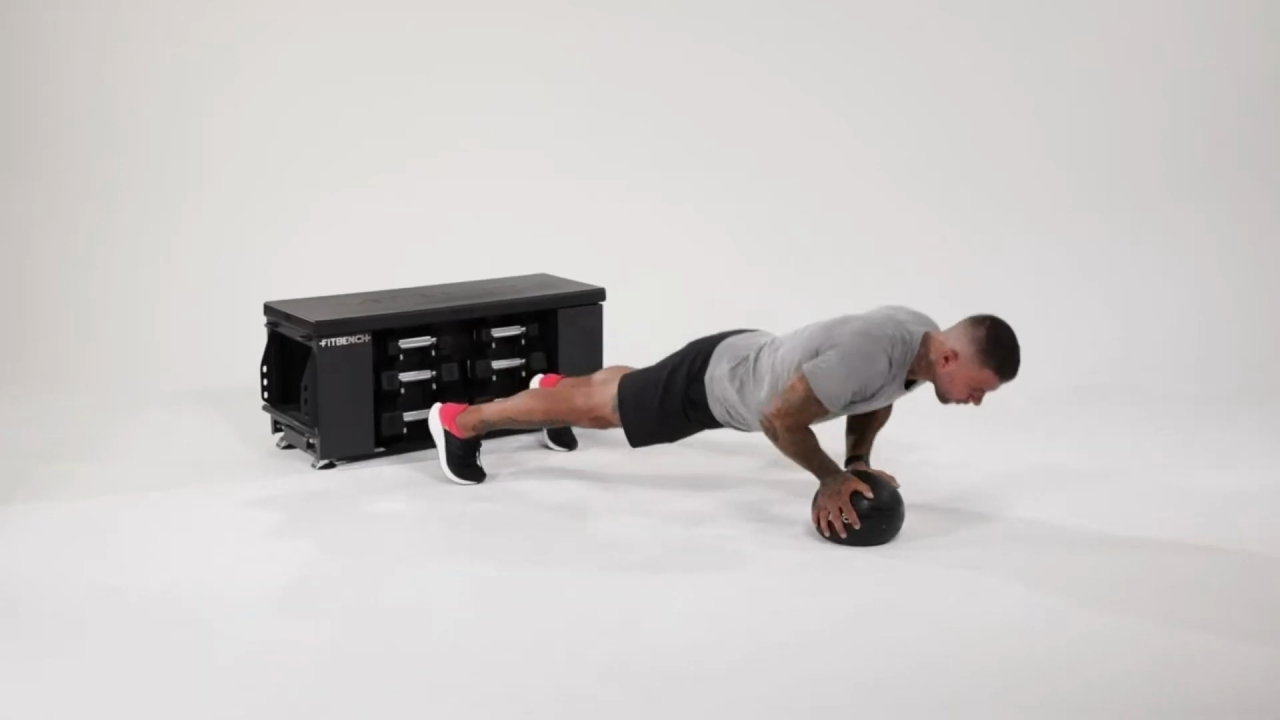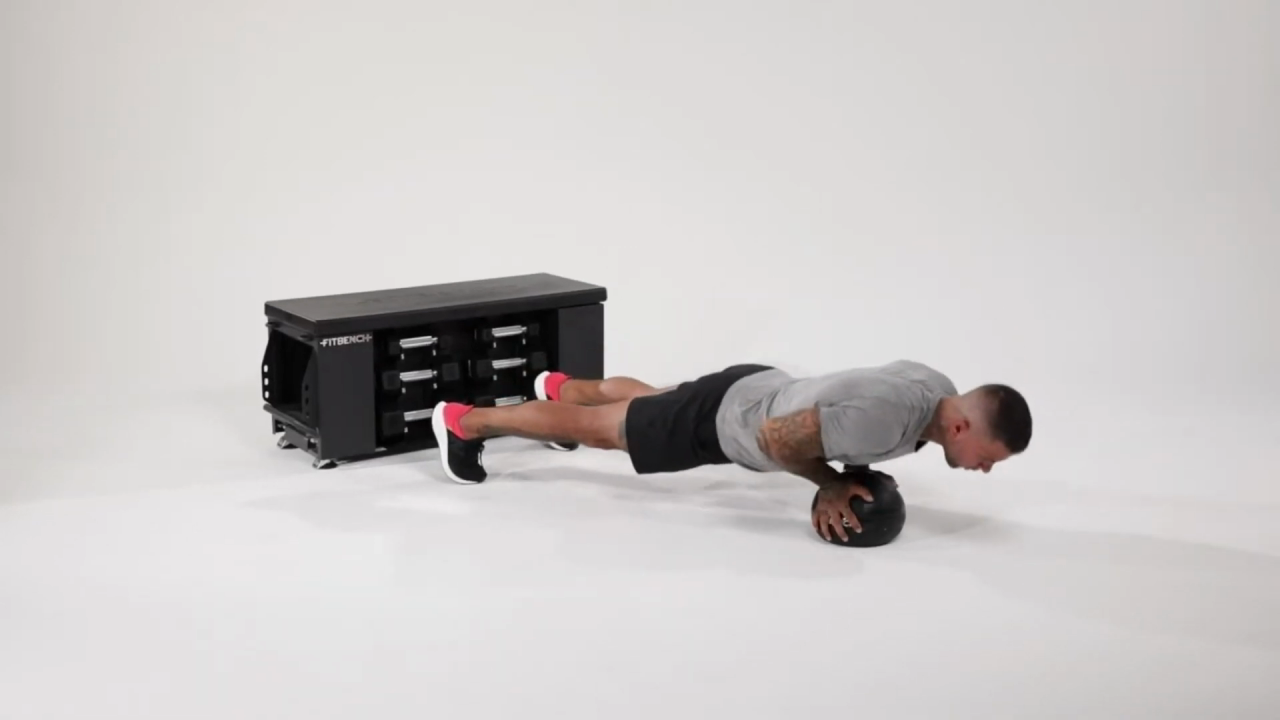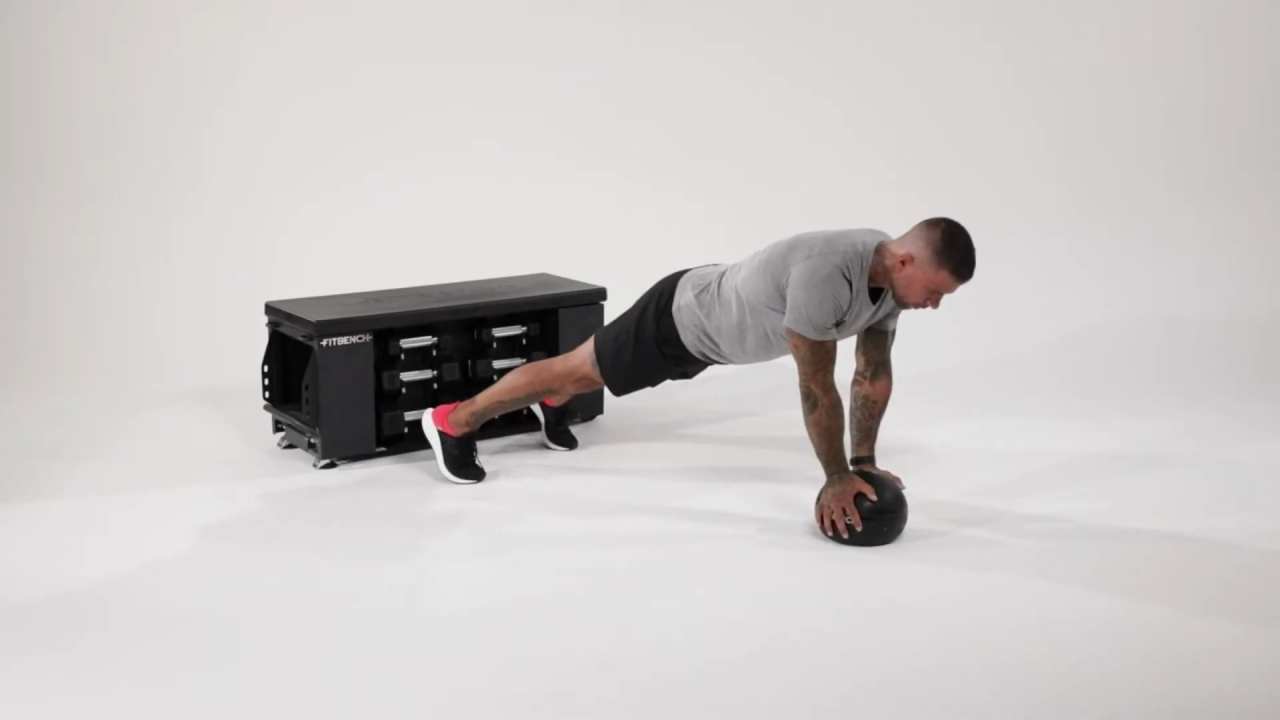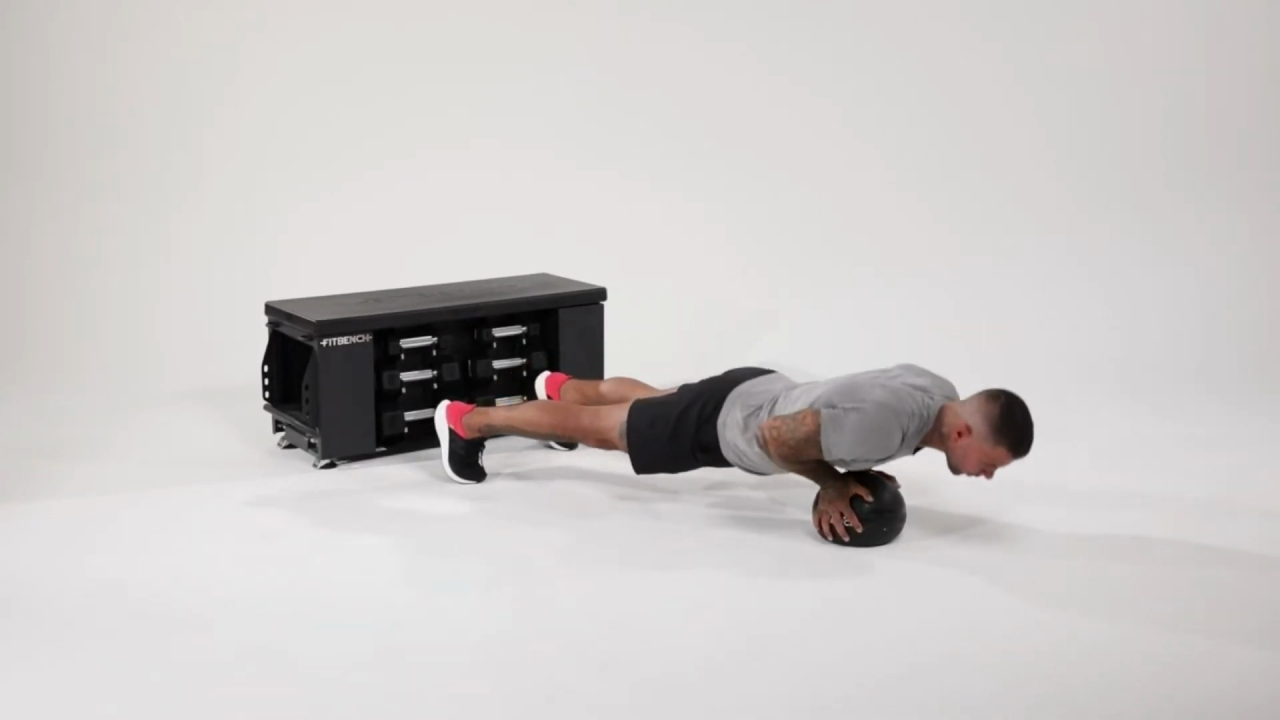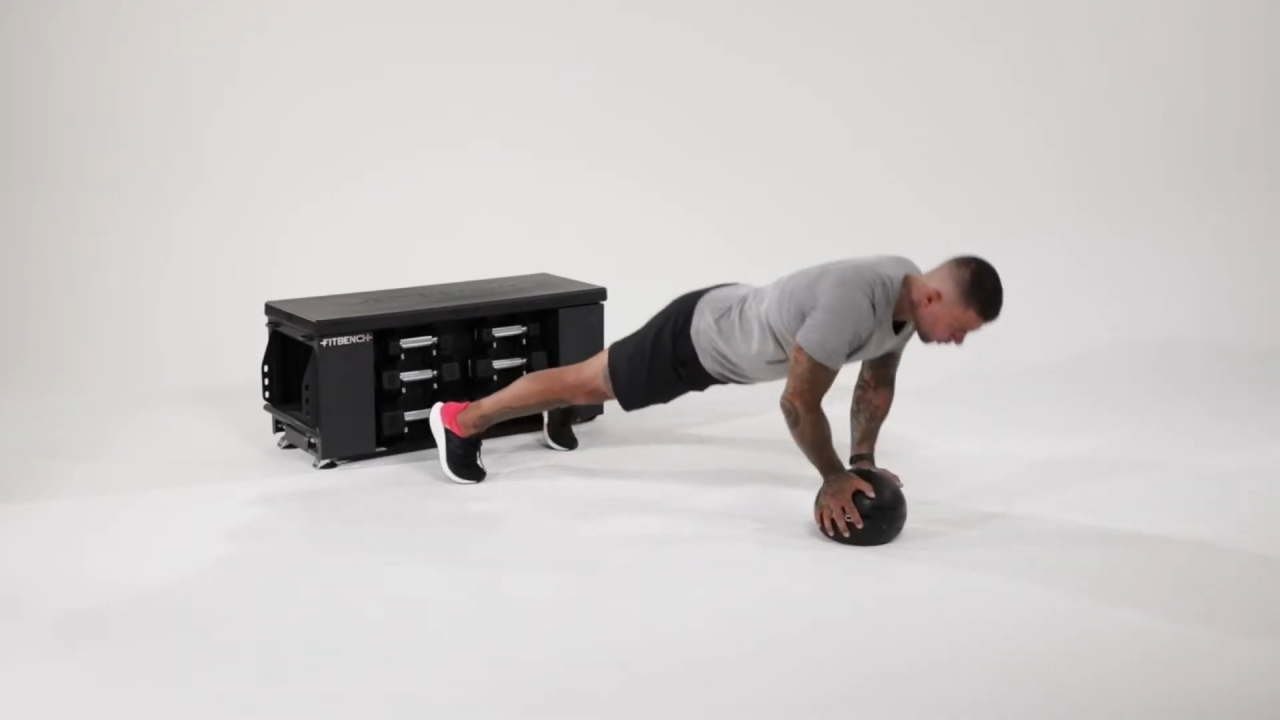
dt=1s
person 1, frame 1
left shoulder: (922, 340)
right shoulder: (868, 357)
left elbow: (876, 399)
right elbow: (779, 420)
left wrist: (858, 463)
right wrist: (832, 480)
left hip: (742, 364)
right hip: (711, 384)
left knee: (627, 387)
right knee: (595, 410)
left ankle: (556, 382)
right ankle: (460, 420)
person 1, frame 2
left shoulder: (937, 390)
right shoulder: (885, 421)
right elbow: (774, 438)
left wrist: (857, 466)
right wrist: (830, 486)
left hip: (759, 389)
right hip: (722, 420)
left knee: (643, 399)
right knee: (597, 428)
left ankle: (561, 385)
right ankle: (463, 420)
person 1, frame 3
left shoulder: (889, 275)
right shoulder: (825, 274)
left elbow: (874, 372)
right elbow: (817, 389)
left wrist: (865, 460)
right wrist: (837, 480)
left hip: (710, 324)
right hip: (682, 317)
left knee: (596, 370)
right knee: (580, 370)
left ankle: (552, 404)
right ankle: (453, 422)
person 1, frame 4
left shoulder: (938, 394)
right shoulder: (885, 427)
right elbow: (775, 437)
left wrist: (860, 470)
right wrist: (832, 484)
left hip: (758, 390)
right hip: (724, 423)
left knee: (646, 399)
right knee: (600, 429)
left ankle: (561, 386)
right ankle: (465, 420)
person 1, frame 5
left shoulder: (908, 296)
right shoulder: (852, 307)
left elbow: (877, 381)
right elbow: (797, 401)
left wrist: (863, 460)
right wrist: (835, 480)
left hip: (731, 330)
right hip: (700, 334)
left knee: (615, 369)
right knee: (590, 383)
left ankle: (557, 415)
right ankle: (460, 420)
